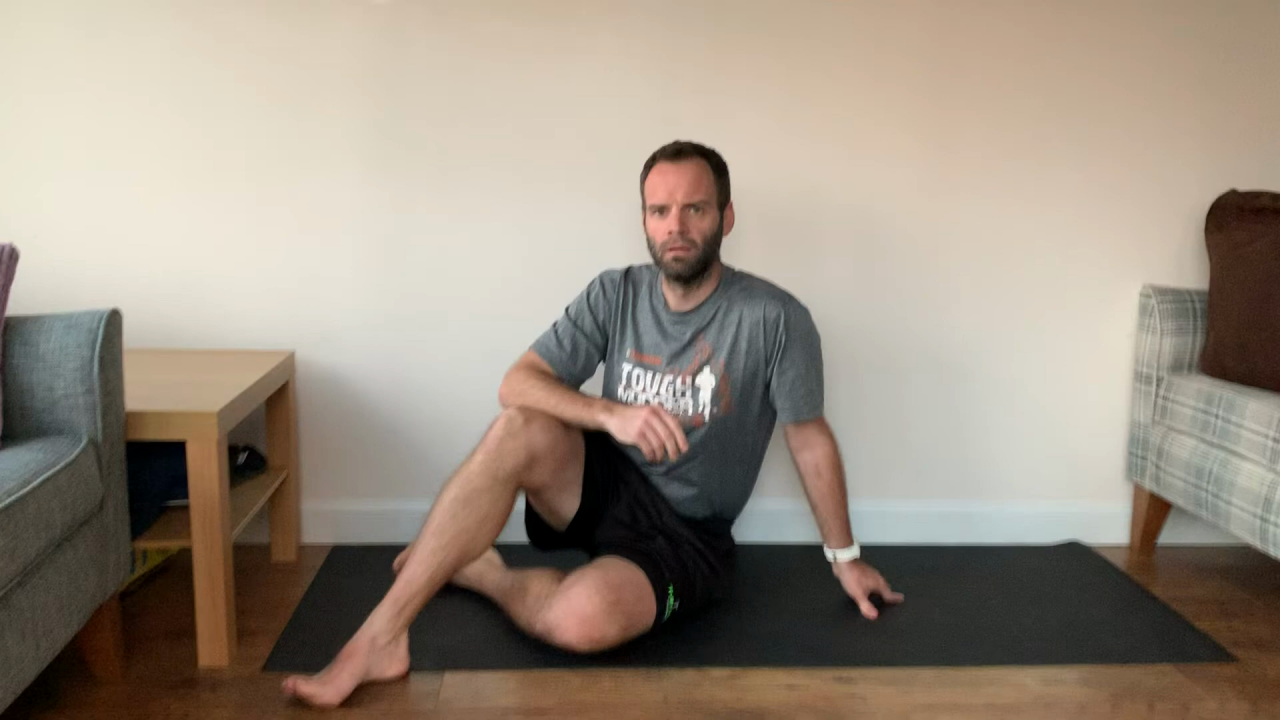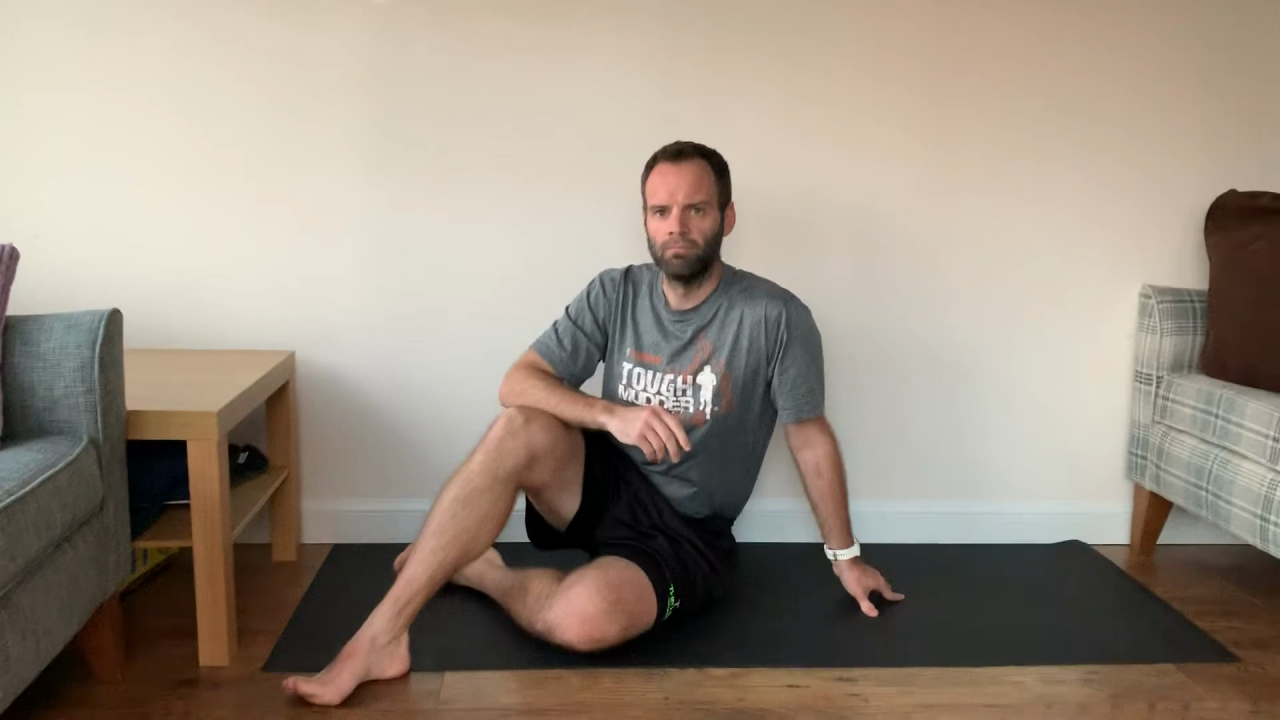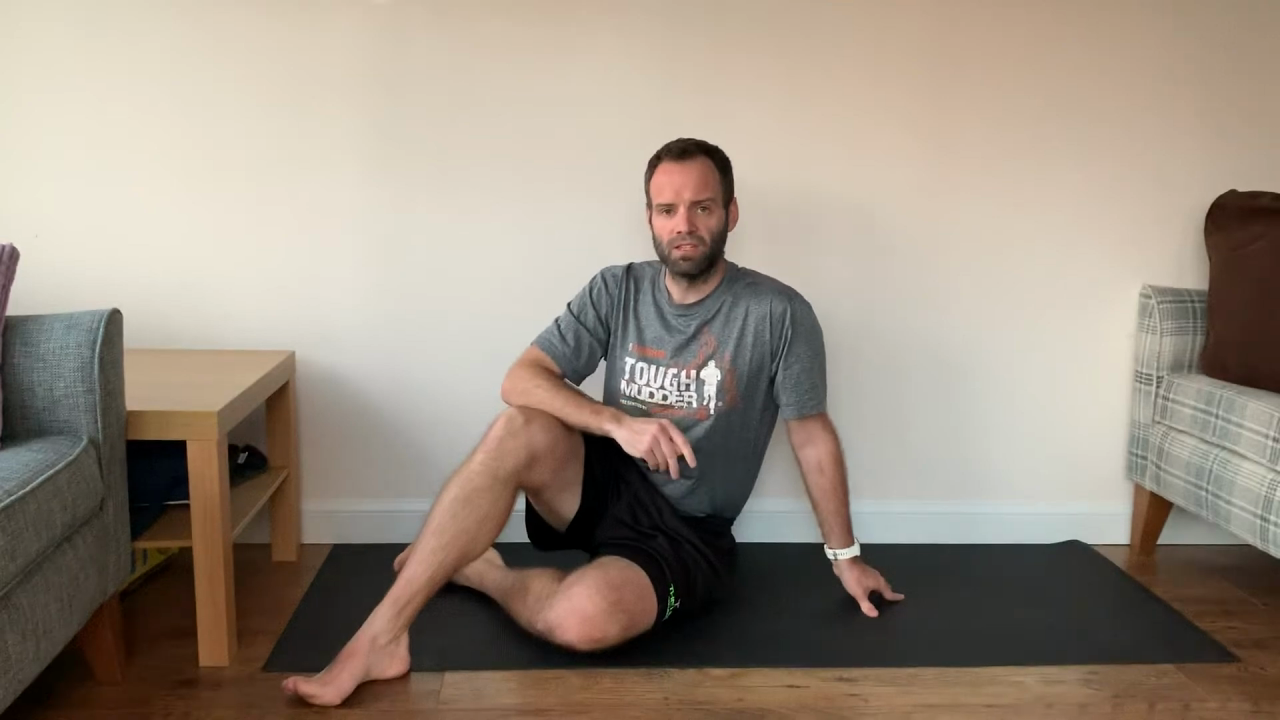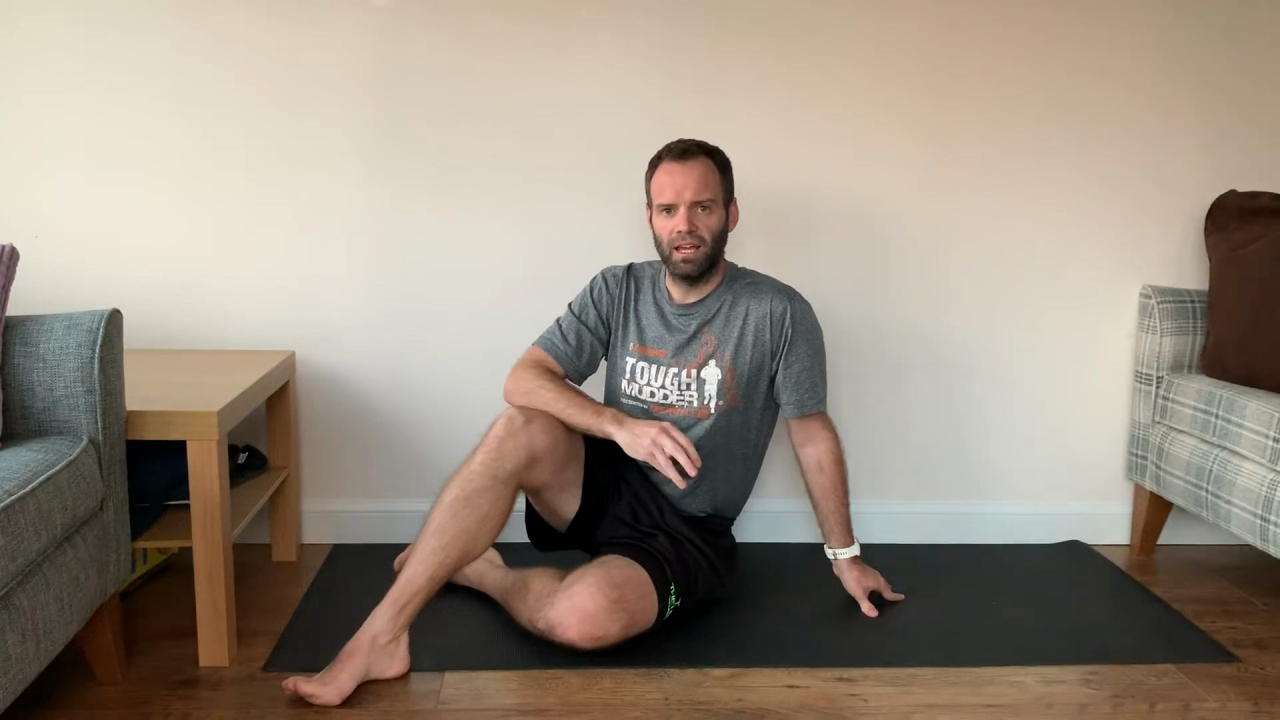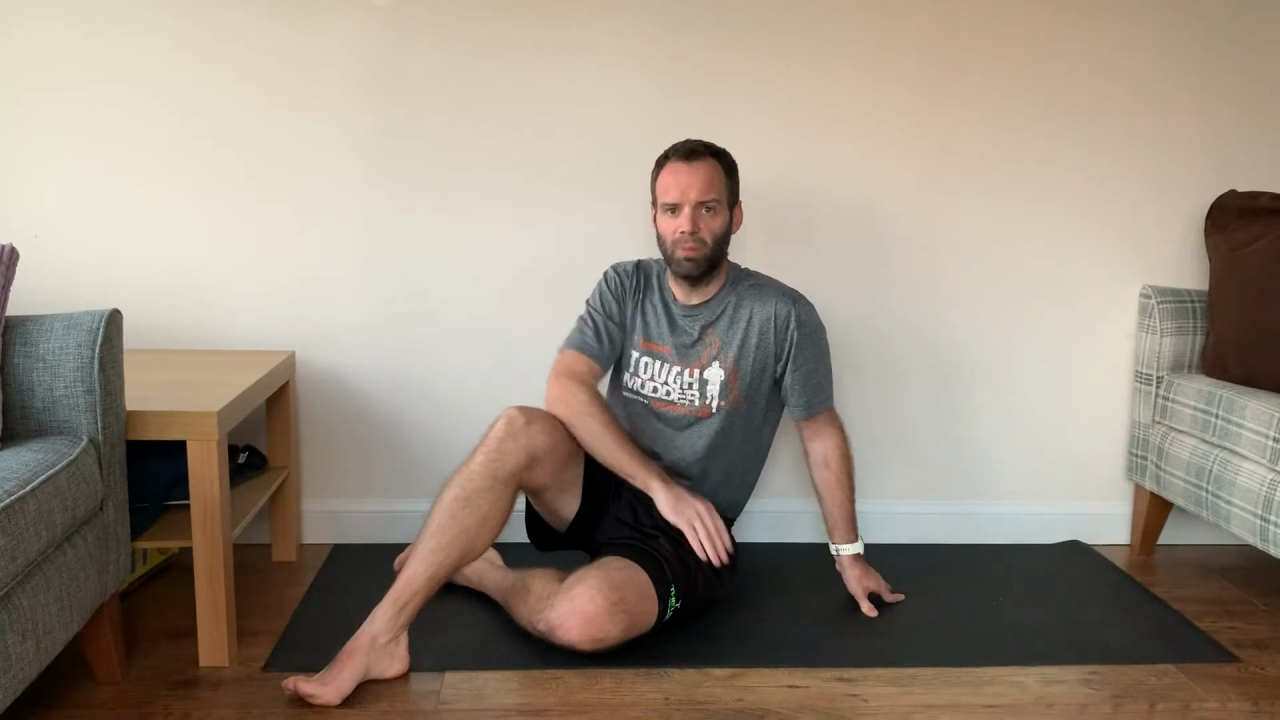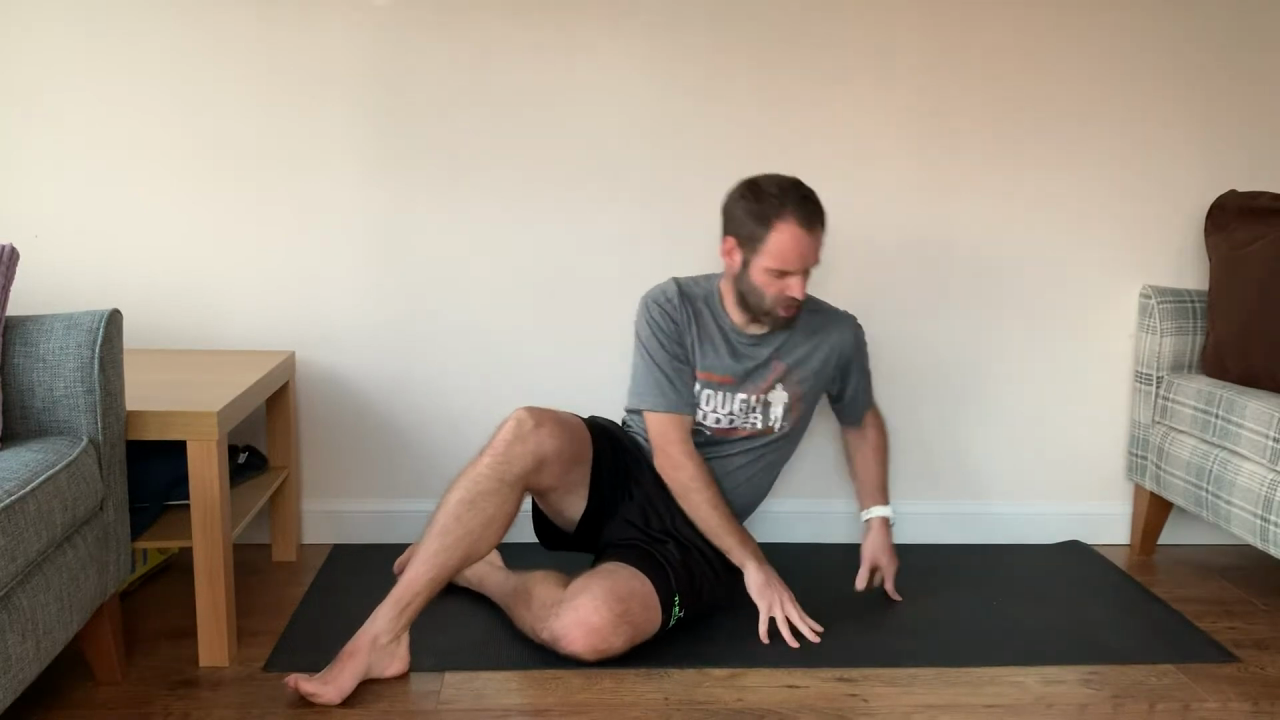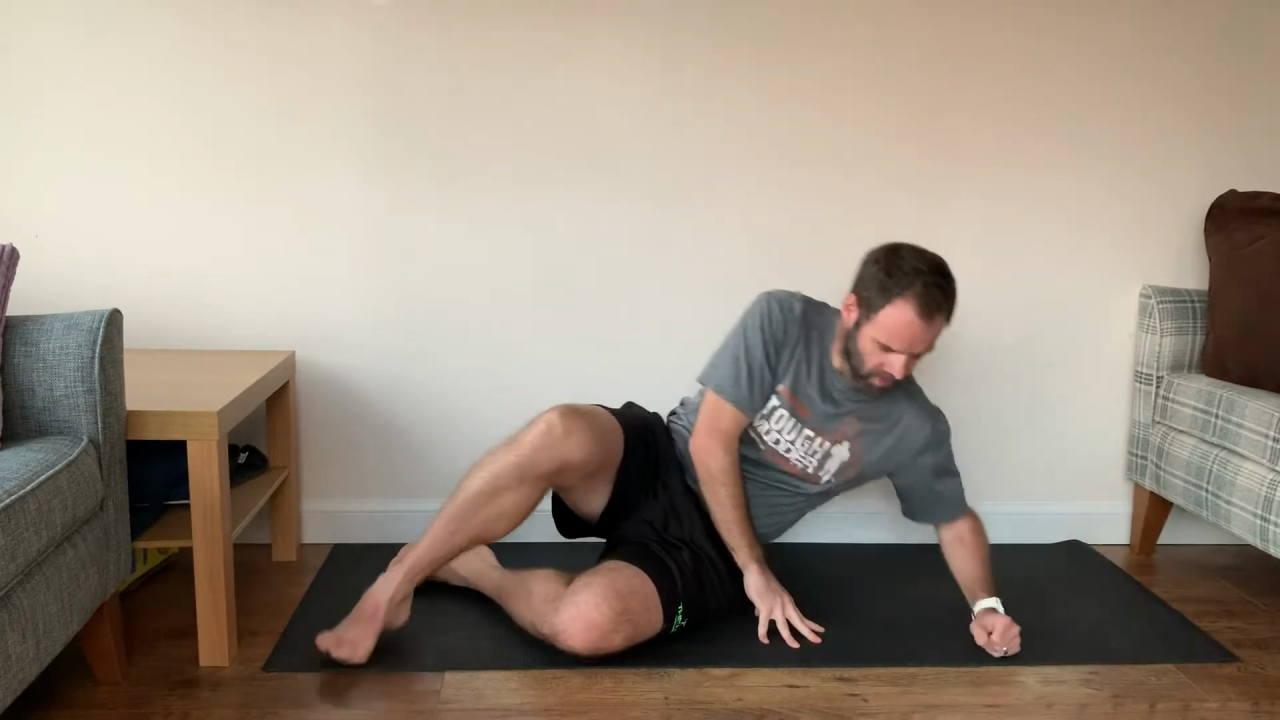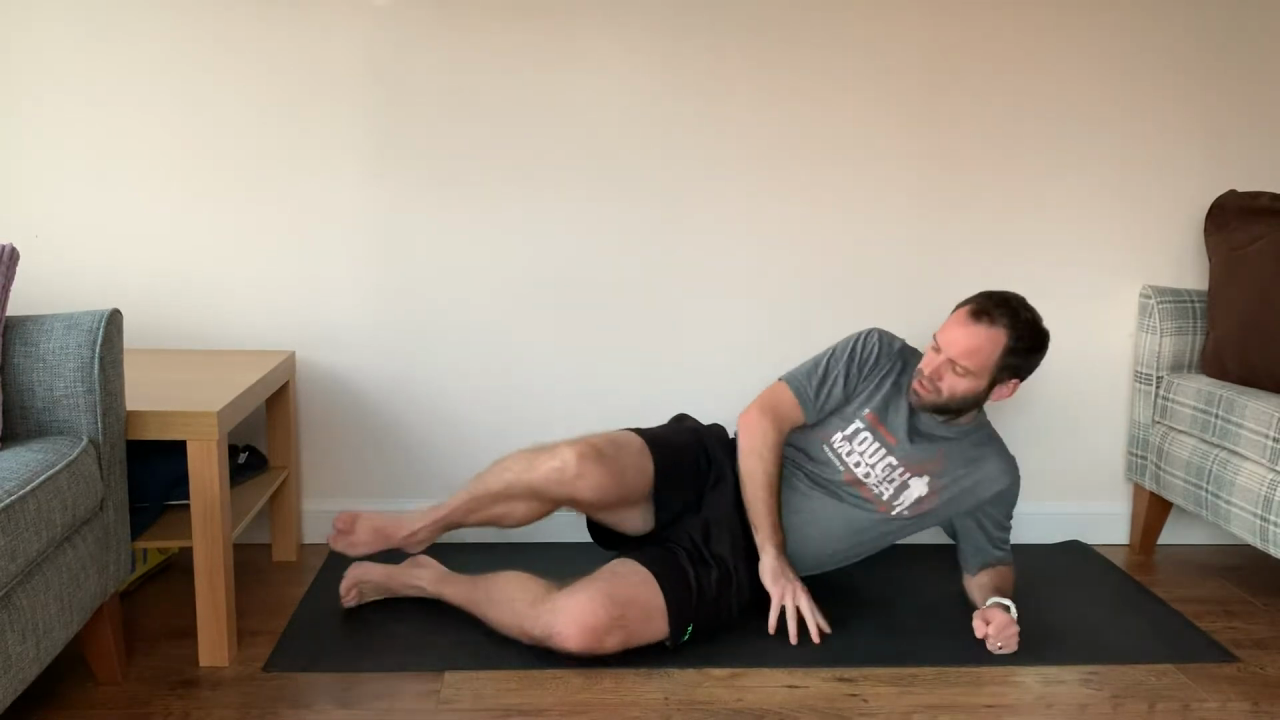
dt=0.4s
person 1, frame 1
left shoulder: (774, 318)
right shoulder: (613, 294)
left elbow: (809, 438)
right elbow: (517, 382)
left wrist: (845, 556)
right wrist: (609, 413)
left hip: (683, 531)
right hip: (605, 483)
left knee: (579, 620)
right knee: (519, 429)
left ankle: (476, 569)
right ankle: (380, 636)
person 1, frame 2
left shoulder: (775, 318)
right shoulder: (613, 294)
left elbow: (810, 437)
right elbow: (517, 384)
left wrist: (844, 556)
right wrist: (611, 414)
left hip: (684, 533)
right hip: (605, 484)
left knee: (581, 621)
right knee: (518, 428)
left ankle: (479, 570)
right ankle: (380, 636)
person 1, frame 3
left shoulder: (778, 315)
right shoulder: (615, 290)
left elbow: (812, 434)
right elbow: (521, 380)
left wrist: (845, 556)
right wrist: (618, 421)
left hip: (685, 531)
right hip: (605, 483)
left knee: (581, 621)
right knee: (518, 430)
left ankle: (477, 569)
right ankle: (381, 637)
person 1, frame 4
left shoulder: (777, 313)
right shoulder: (616, 291)
left elbow: (812, 433)
right elbow: (524, 380)
left wrist: (844, 555)
right wrist: (619, 425)
left hip: (686, 532)
right hip: (606, 483)
left knee: (581, 618)
right knee: (518, 430)
left ankle: (480, 571)
right ankle: (380, 636)
person 1, frame 5
left shoulder: (782, 316)
right shoulder: (625, 286)
left elbow: (821, 431)
right elbow: (564, 391)
left wrist: (848, 552)
right wrist: (660, 484)
left hip: (681, 534)
right hip: (607, 482)
left knee: (582, 621)
right knee: (519, 432)
left ankle: (478, 570)
right ankle: (381, 636)
person 1, frame 6
left shoulder: (834, 339)
right shoulder: (670, 308)
left elbow: (862, 418)
right elbow: (672, 452)
left wrist: (876, 522)
right wrist: (753, 566)
left hip: (687, 539)
right hip: (622, 472)
left knee: (585, 629)
right knee: (529, 431)
left ankle: (480, 571)
right ankle: (382, 635)
person 1, frame 7
left shoulder: (913, 427)
right shoulder: (779, 318)
left elbow: (955, 521)
right elbow: (710, 441)
left wrist: (985, 604)
right wrist: (755, 571)
left hip: (701, 538)
right hip: (655, 459)
left knee: (586, 626)
right knee: (561, 432)
left ankle: (470, 566)
right ankle: (395, 585)
person 1, frame 8
left shoulder: (989, 474)
right shoulder: (877, 354)
left elbow: (988, 562)
right elbow: (761, 420)
left wrist: (998, 604)
right wrist: (775, 558)
left hip: (730, 562)
right hip: (714, 471)
left knee: (578, 625)
right knee: (578, 468)
left ankle: (427, 581)
right ankle: (419, 527)
